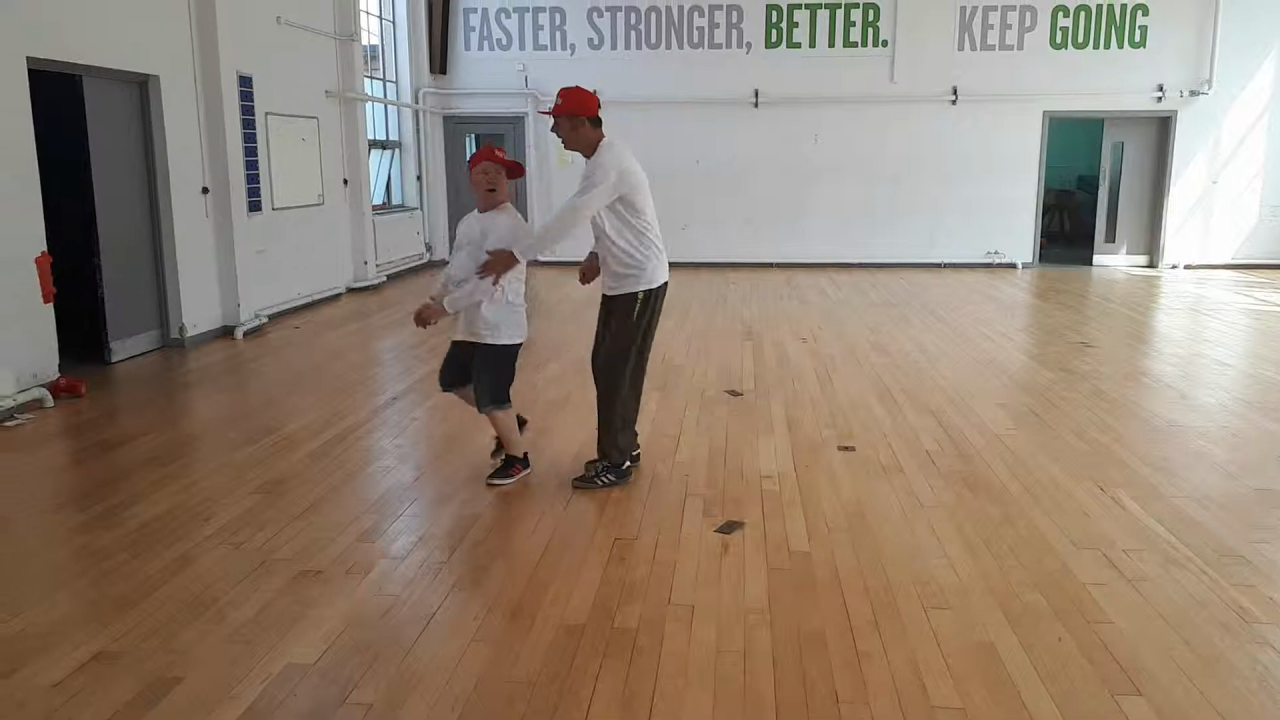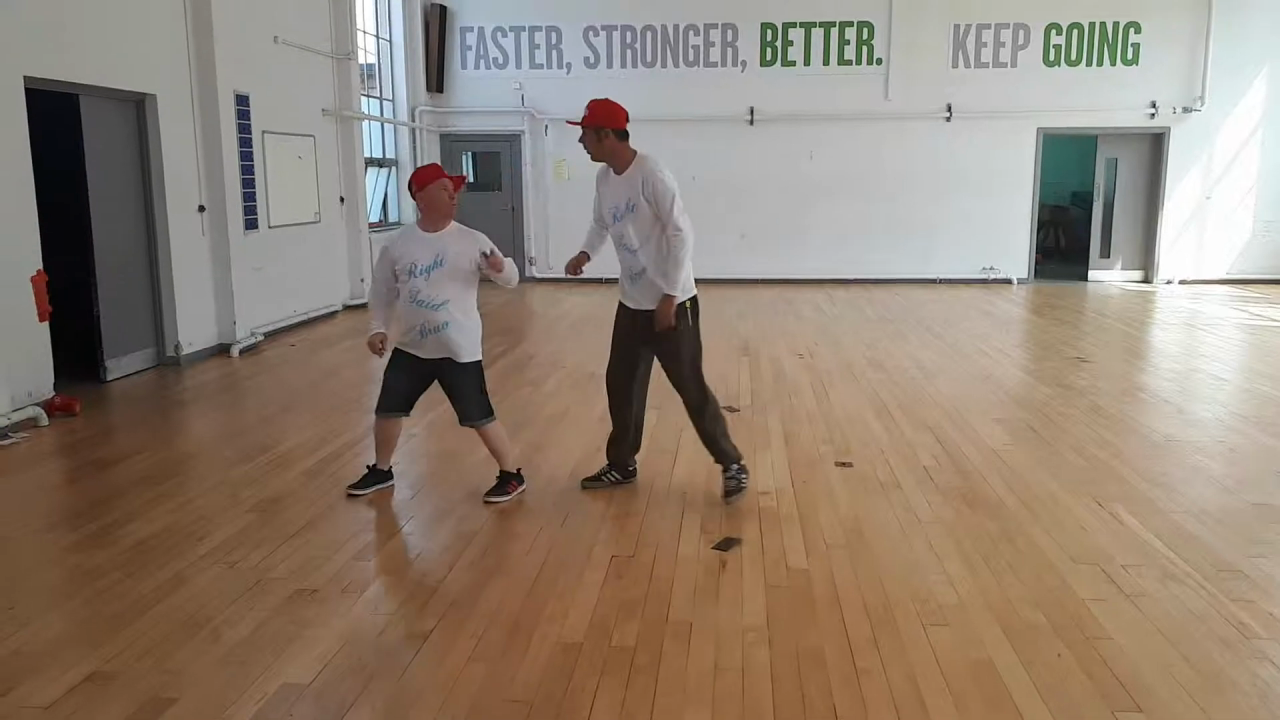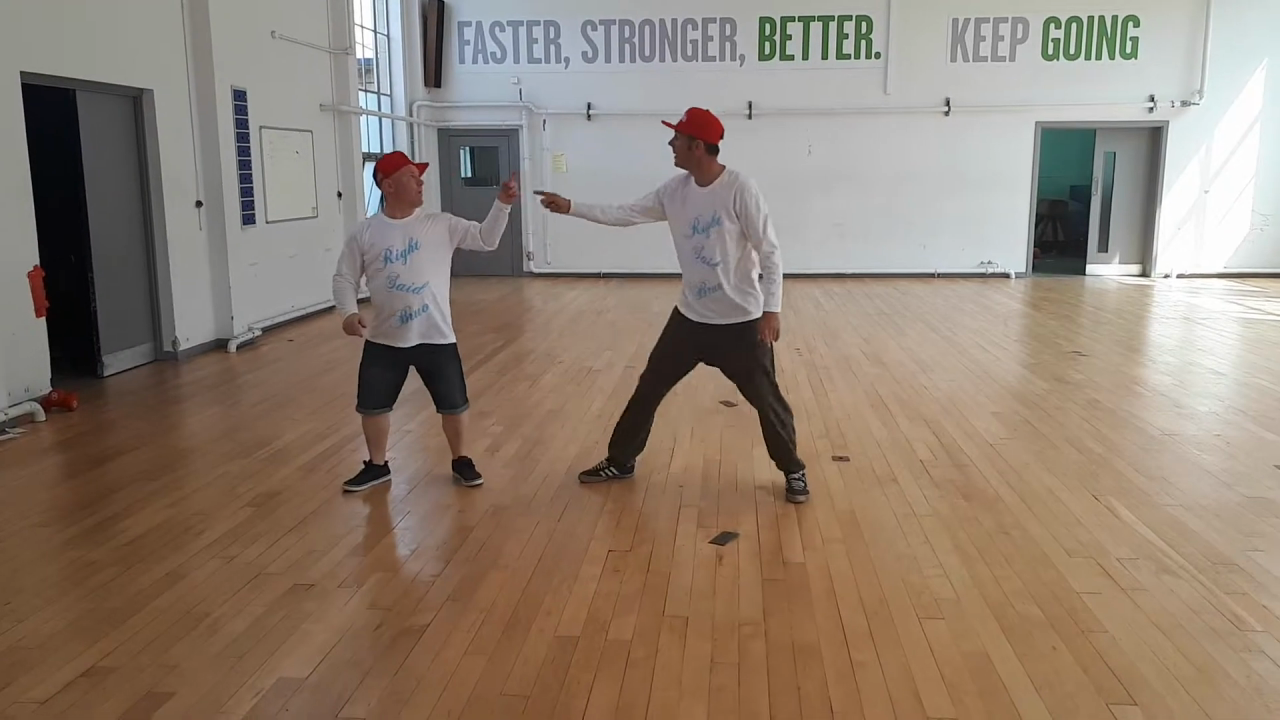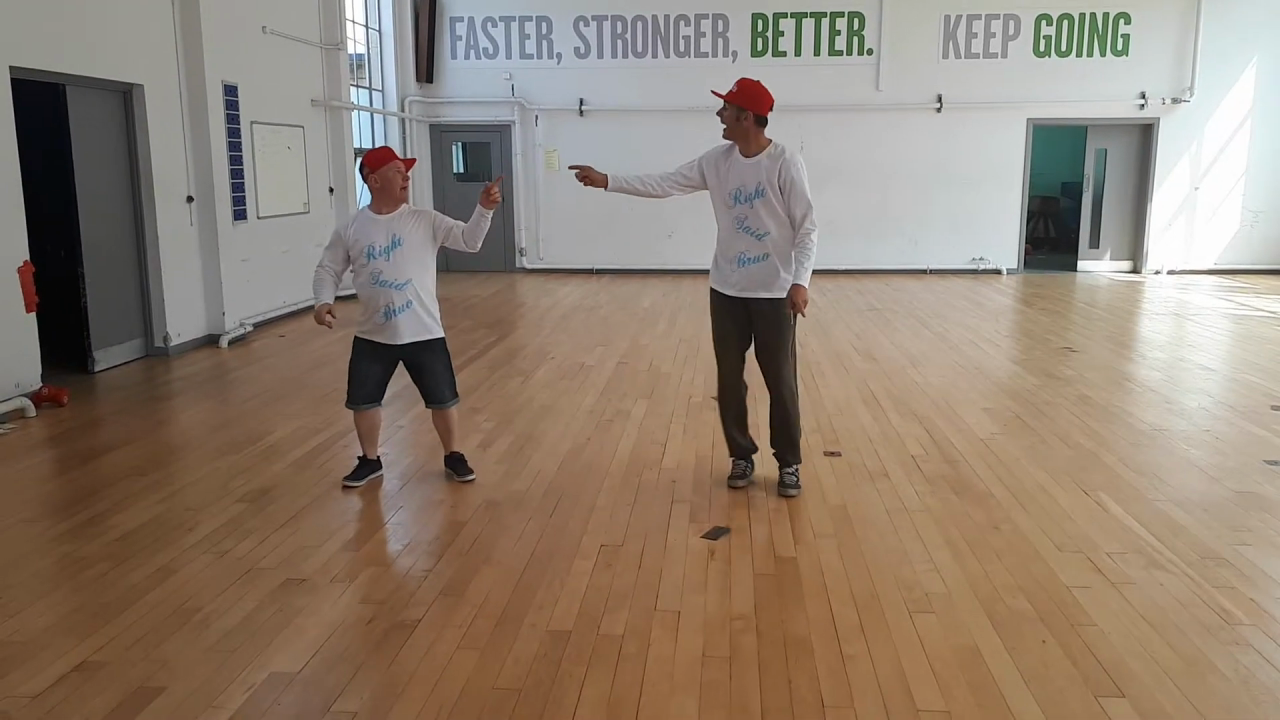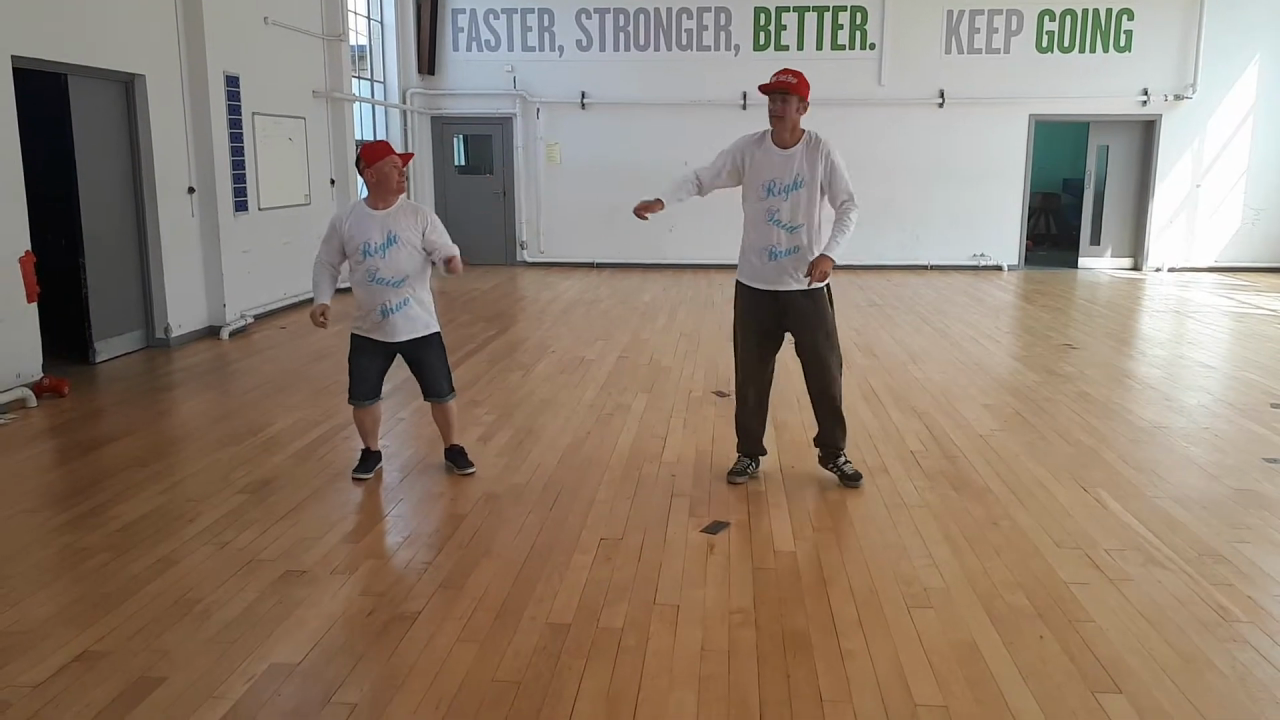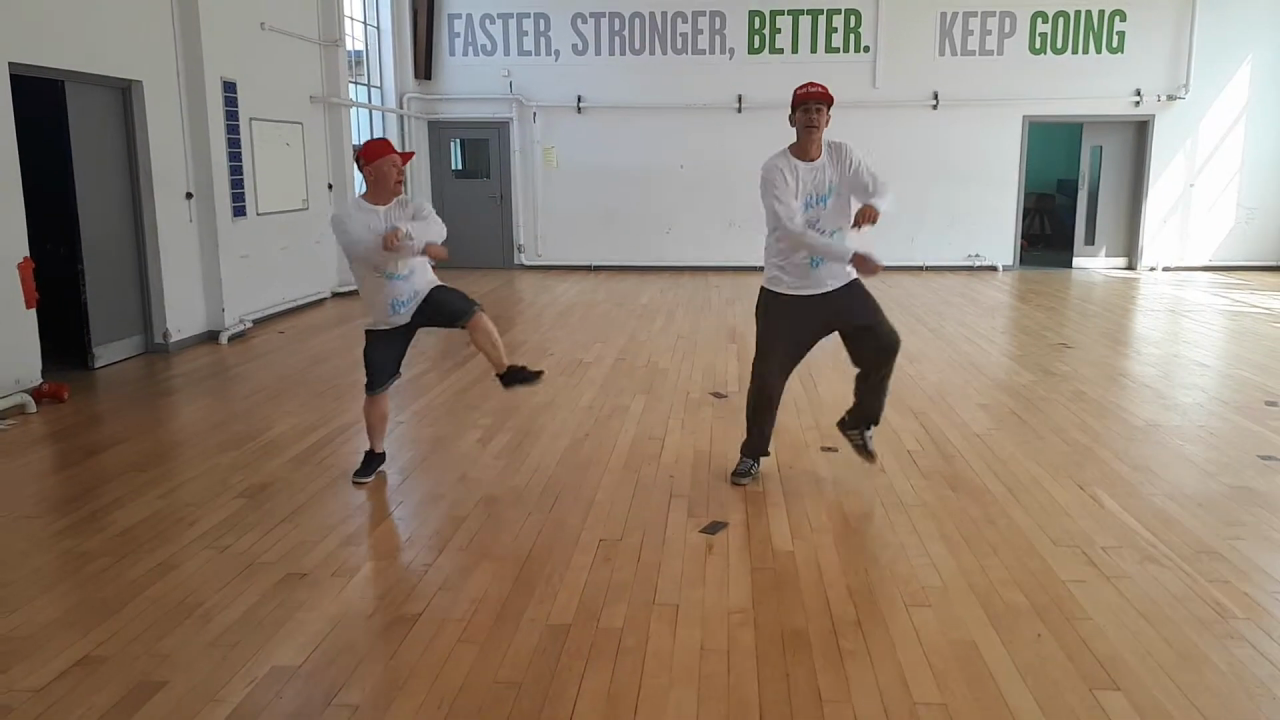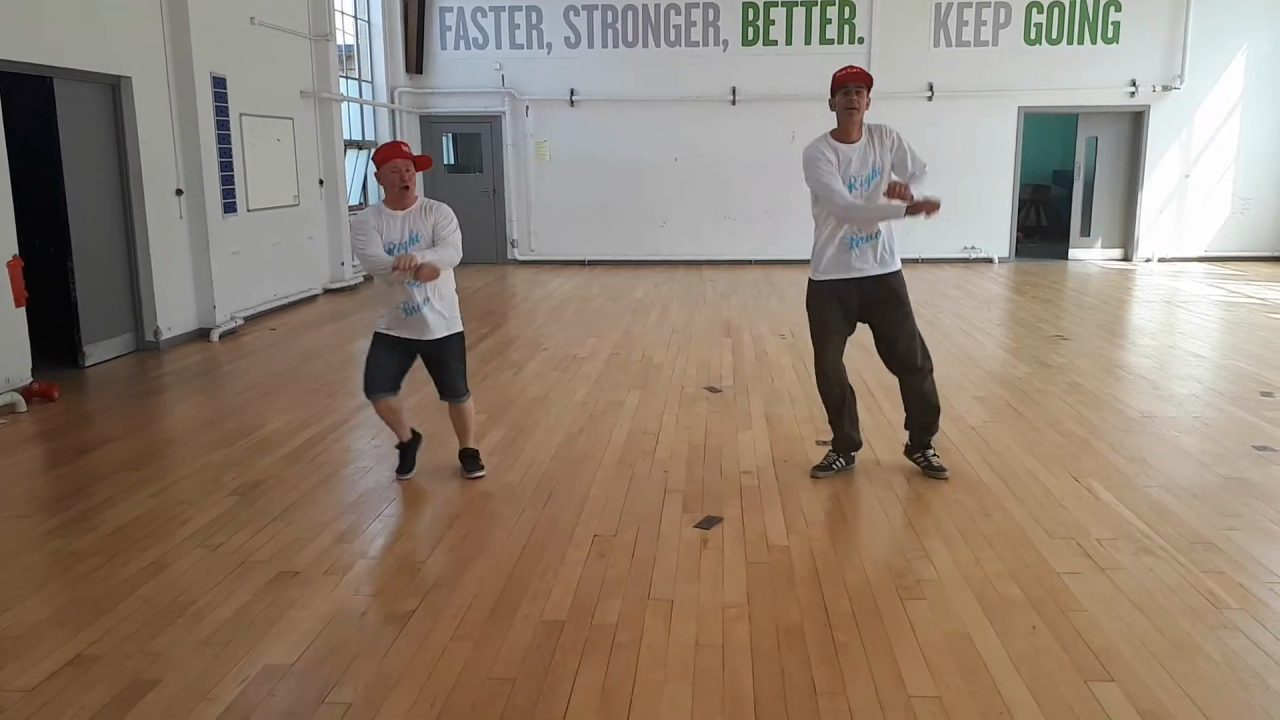
dt=0.3s
person 1, frame 1
left shoulder: (609, 163)
right shoulder: (601, 158)
left elbow: (569, 218)
left wrist: (515, 255)
right wrist: (597, 255)
left hip: (640, 283)
right hip: (620, 281)
left knee: (618, 374)
right knee: (604, 366)
left ankle: (616, 463)
right ankle: (622, 448)
person 1, frame 2
left shoulder: (652, 175)
right shoulder: (605, 177)
left elbow: (680, 235)
right elbow: (601, 223)
left wrist: (670, 294)
right wrist: (586, 252)
left hip: (671, 299)
right hip: (631, 303)
left knee: (690, 386)
right knee: (620, 383)
left ankle: (731, 464)
right ankle: (621, 464)
person 1, frame 3
left shoulder: (741, 190)
right shoulder: (675, 190)
left elbow: (769, 253)
right elbow: (628, 214)
left wrist: (772, 309)
right wrist: (571, 207)
left hip: (741, 317)
right hip: (691, 315)
left knee: (766, 398)
right knee: (650, 387)
left ankle: (792, 470)
right ankle: (621, 460)
person 1, frame 4
left shoulder: (785, 163)
right shoulder: (716, 160)
left elbow: (806, 228)
right elbow: (665, 183)
left wrist: (800, 281)
right wrist: (607, 181)
left hip: (774, 291)
right hip: (726, 289)
left knee: (781, 380)
right knee: (730, 379)
left ankle: (789, 462)
right ankle: (741, 455)
person 1, frame 5
left shoulder: (821, 152)
right shoulder: (746, 148)
left elbow: (848, 206)
right elbow: (701, 180)
left wrist: (829, 253)
right wrist: (663, 201)
left hip: (807, 284)
right hip: (754, 282)
left knee: (824, 370)
right knee: (751, 373)
left ankle: (833, 454)
right ankle: (749, 454)
person 1, frame 6
left shoulder: (843, 155)
right shoulder: (775, 169)
left elbow: (881, 189)
right elbow: (790, 229)
left wrist: (872, 203)
right wrist: (849, 256)
left hip: (840, 284)
right hip: (786, 289)
left knee: (884, 346)
right knee: (768, 376)
left ankle: (858, 423)
right ankle: (753, 453)
person 1, frame 7
left shoulder: (887, 138)
right shoulder: (818, 153)
left elbow: (923, 174)
right elbow: (841, 207)
left wrist: (905, 184)
right wrist: (905, 207)
left hip: (883, 274)
right hip: (831, 278)
left knee: (913, 362)
right knee: (829, 369)
left ankle: (922, 445)
right ankle: (844, 448)
person 2, frame 1
left shoulder: (510, 224)
right shoulder: (470, 221)
left elbow: (493, 279)
left wrist: (443, 305)
right wrist: (438, 298)
left hip: (497, 331)
right hip: (469, 328)
left knee: (491, 400)
right knee: (453, 381)
left ankle: (517, 458)
right ankle: (511, 421)
person 2, frame 2
left shoulder: (471, 240)
right shoulder: (398, 244)
left elbow: (511, 278)
right elbow: (382, 291)
left wrist: (500, 267)
right wrist: (379, 328)
left hip: (460, 350)
right hip: (411, 348)
left knee: (479, 417)
right knee: (387, 410)
left ankle: (511, 475)
right ankle: (381, 471)
person 2, frame 3
left shoulder: (441, 225)
right shoulder: (364, 234)
left elbow: (486, 239)
right elbow: (344, 278)
left wrist: (502, 204)
right wrist: (349, 312)
left hip: (436, 336)
right hip: (384, 339)
left knee: (454, 405)
right knee: (372, 406)
left ankle: (460, 460)
right ankle: (377, 465)
person 2, frame 4
left shoulder: (426, 221)
right shoulder: (350, 229)
left elbow: (469, 241)
right elbow: (327, 270)
left wrist: (484, 210)
right wrist: (324, 300)
left hip: (424, 332)
right hip: (373, 335)
left knee: (443, 399)
right knee: (362, 401)
left ankle: (453, 455)
right ankle: (370, 460)
person 2, frame 5
left shoulder: (419, 216)
right shoulder: (344, 222)
left elbow: (443, 251)
right elbow: (325, 265)
left wrist: (452, 259)
right wrist: (321, 300)
left hip: (419, 325)
right hip: (369, 330)
left knee: (441, 394)
right knee: (362, 398)
left ankle: (453, 449)
right ankle: (372, 453)
person 2, frame 6
left shoulder: (412, 206)
right shoulder: (346, 218)
left elbow: (437, 231)
right elbow: (365, 249)
left wrist: (403, 230)
right wrist: (419, 245)
left hip: (427, 295)
right hip: (386, 316)
left knee: (474, 315)
right knee: (376, 389)
left ankle: (507, 372)
right ankle: (375, 454)
person 2, frame 7
left shoulder: (438, 212)
right shoulder: (366, 221)
left elbow: (452, 253)
right elbow: (371, 262)
left wrist: (417, 261)
right wrist: (407, 266)
left hip: (441, 322)
right hip: (394, 325)
left knee: (457, 395)
right knee: (379, 392)
left ankle: (469, 451)
right ankle: (407, 441)
